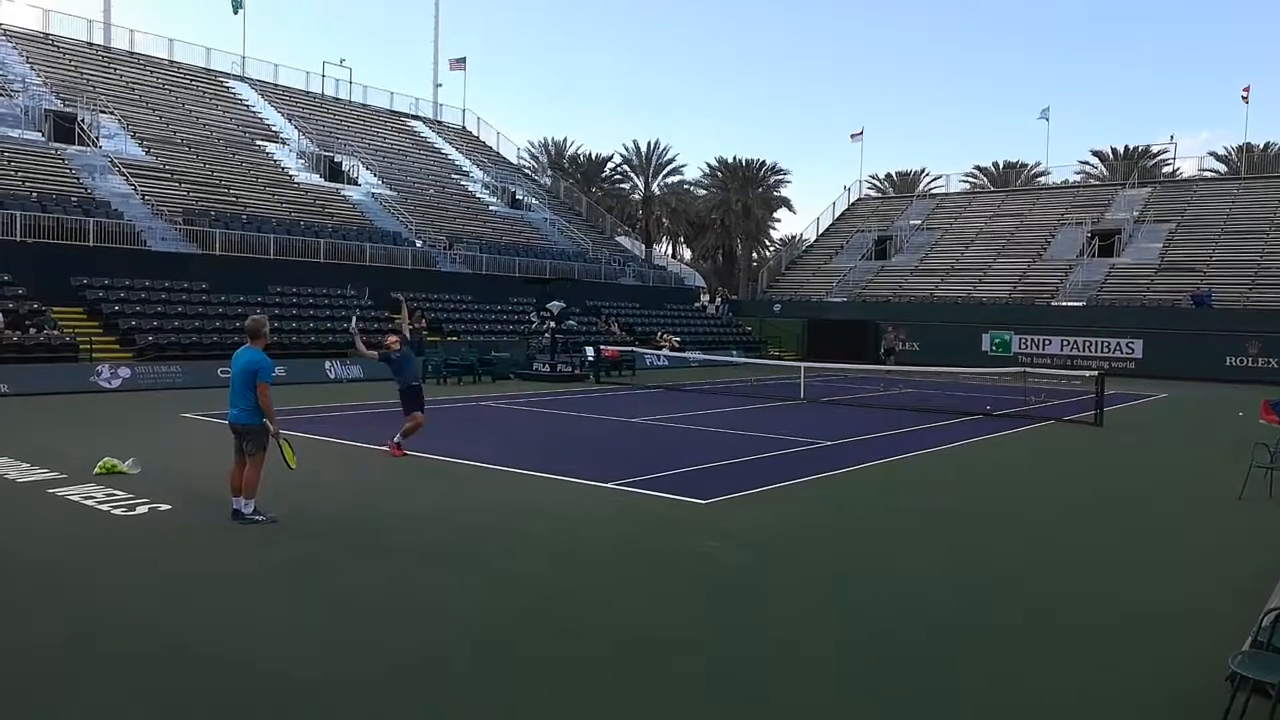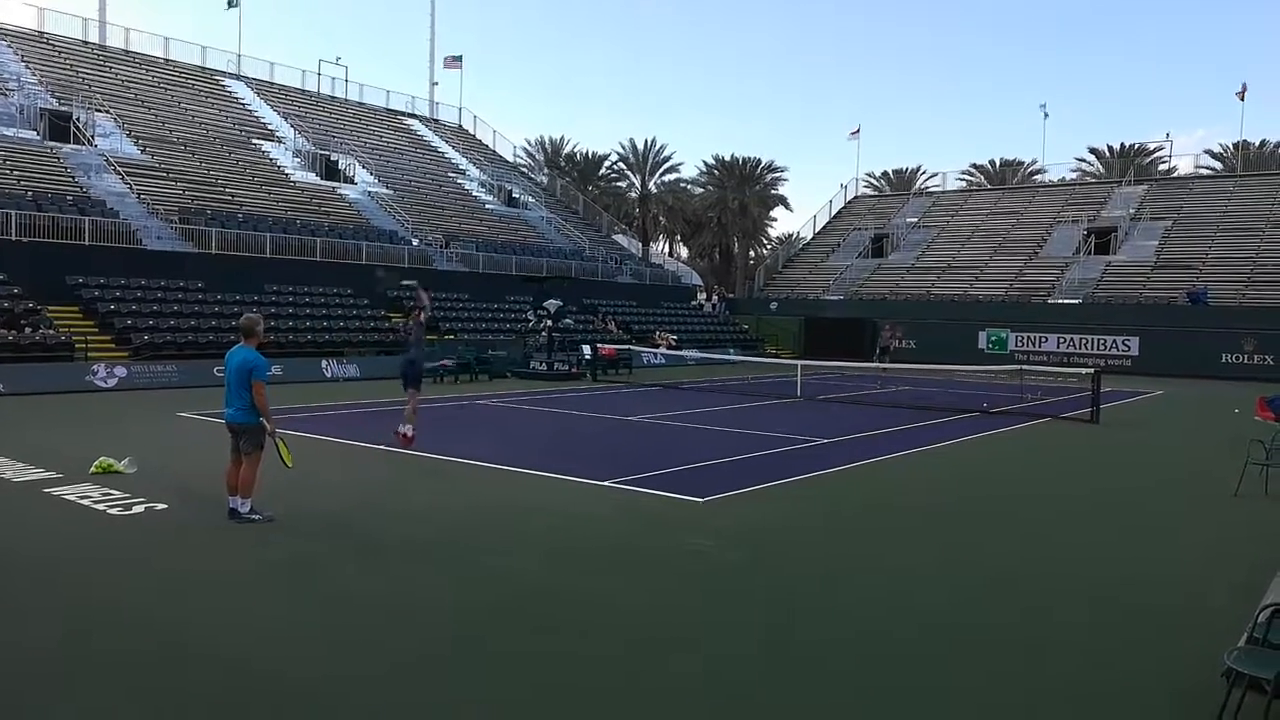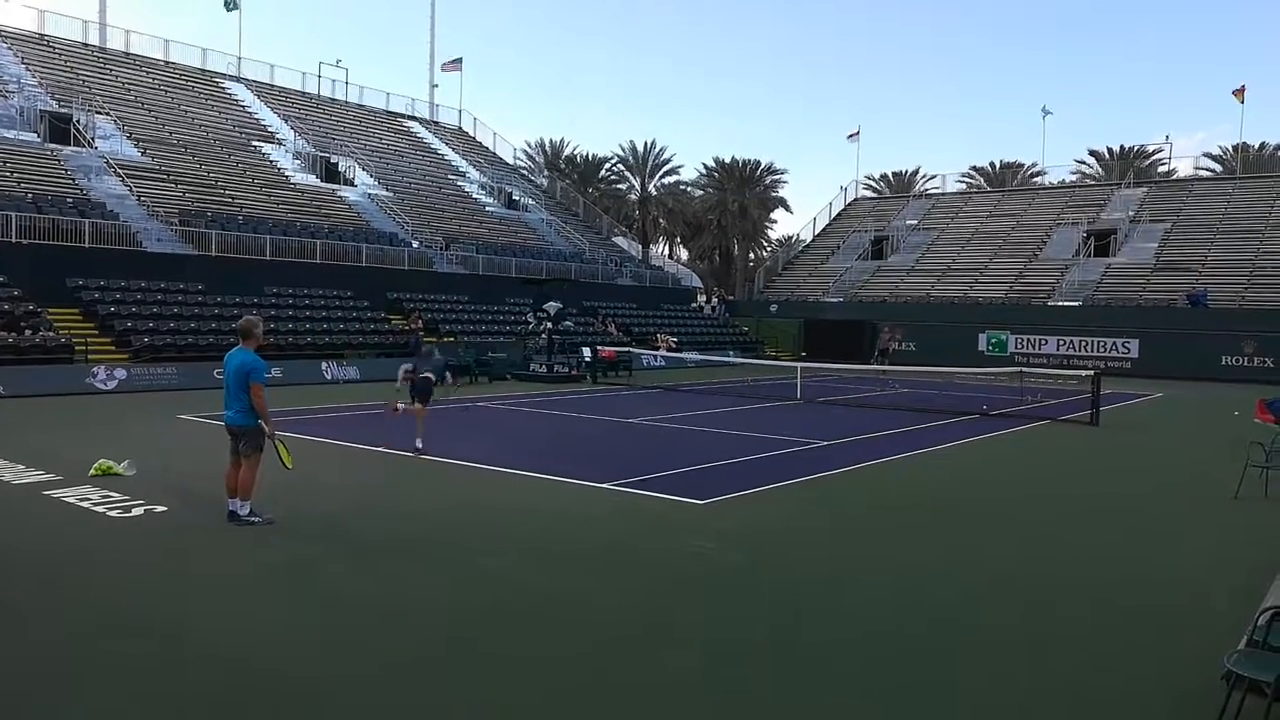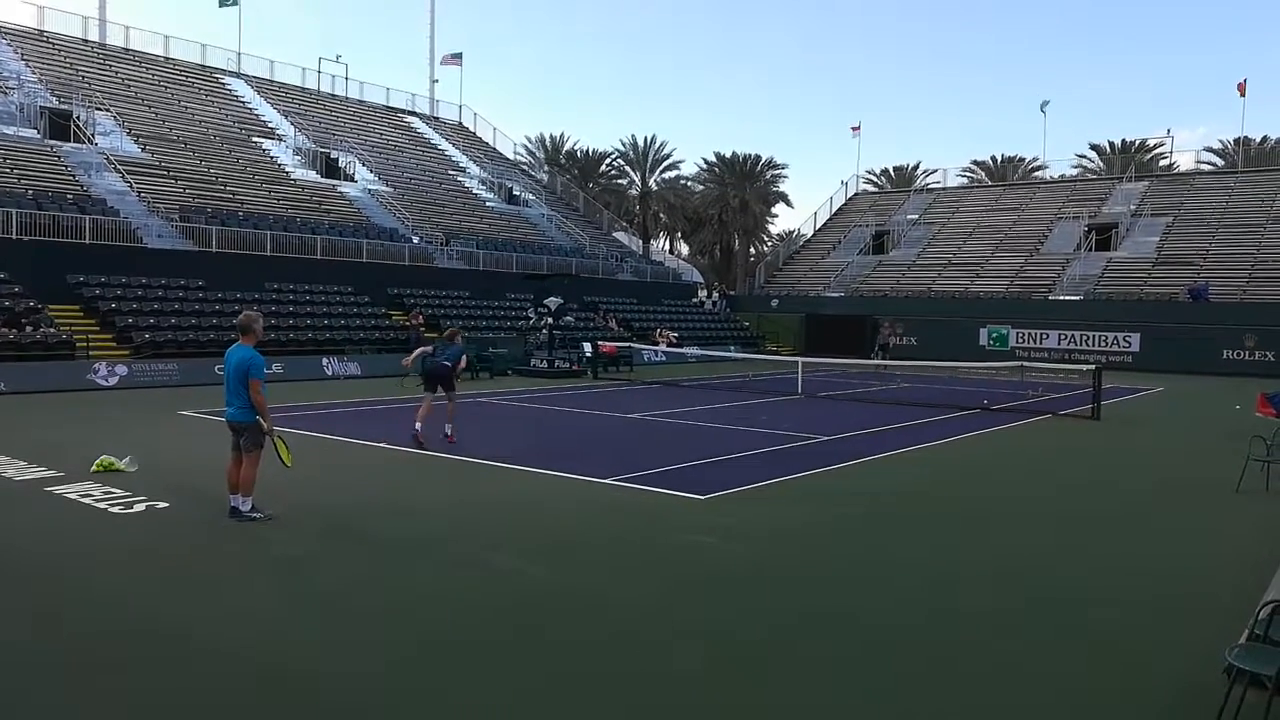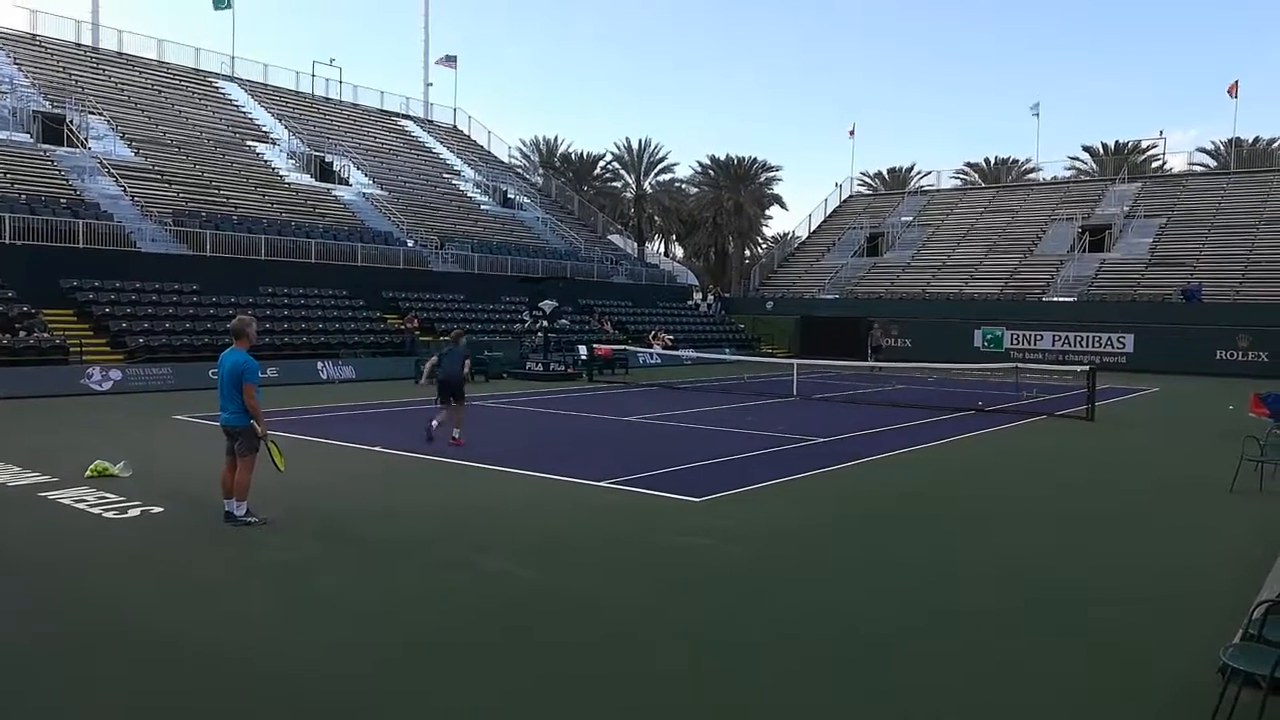
dt=0.3s
person 1, frame 1
left shoulder: (238, 354)
right shoulder: (262, 361)
right elbow: (263, 396)
right wrist: (273, 423)
left hip: (236, 418)
right hip: (253, 421)
left knee: (239, 463)
right knee: (253, 466)
left ankle: (237, 507)
right ankle: (248, 511)
person 1, frame 2
left shoulder: (231, 354)
right shoulder: (257, 360)
right elbow: (259, 395)
right wrist: (269, 421)
left hip: (232, 416)
right hip: (249, 420)
left knee: (235, 462)
right knee: (249, 464)
left ankle: (234, 507)
right ankle: (245, 510)
person 1, frame 3
left shoulder: (230, 356)
right shoulder: (255, 363)
right elbow: (257, 398)
right wrist: (268, 423)
left hip: (232, 419)
right hip: (249, 422)
left knee: (234, 465)
right knee: (249, 467)
left ankle: (233, 509)
right ankle: (244, 513)
person 1, frame 4
left shoulder: (230, 352)
right shoulder: (254, 358)
right elbow: (256, 394)
right wrist: (267, 419)
left hip: (233, 415)
right hip: (249, 418)
left knee: (236, 461)
right knee: (250, 463)
left ankle: (235, 505)
right ankle: (246, 508)
person 1, frame 5
left shoulder: (224, 357)
right shoulder: (248, 363)
right elbow: (250, 399)
right wrist: (261, 423)
left hip: (228, 420)
right hip: (244, 423)
left knee: (230, 465)
right knee: (244, 468)
left ankle: (229, 509)
right ankle: (240, 513)
